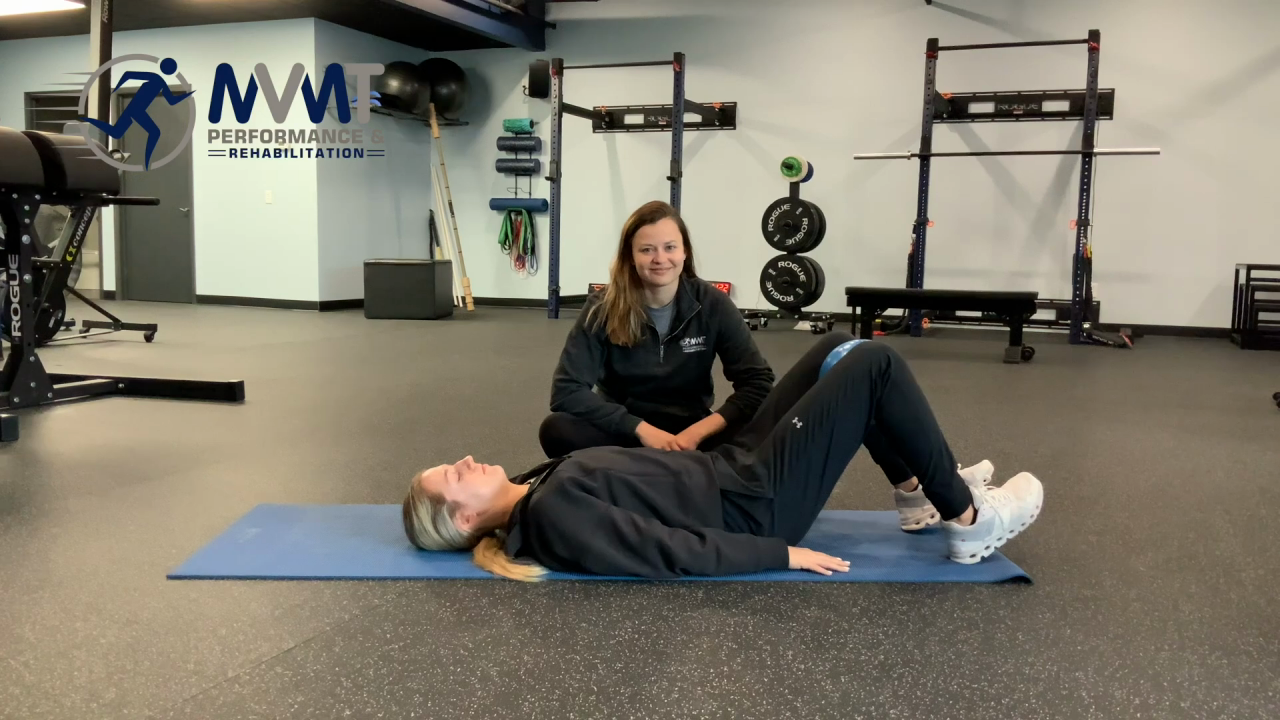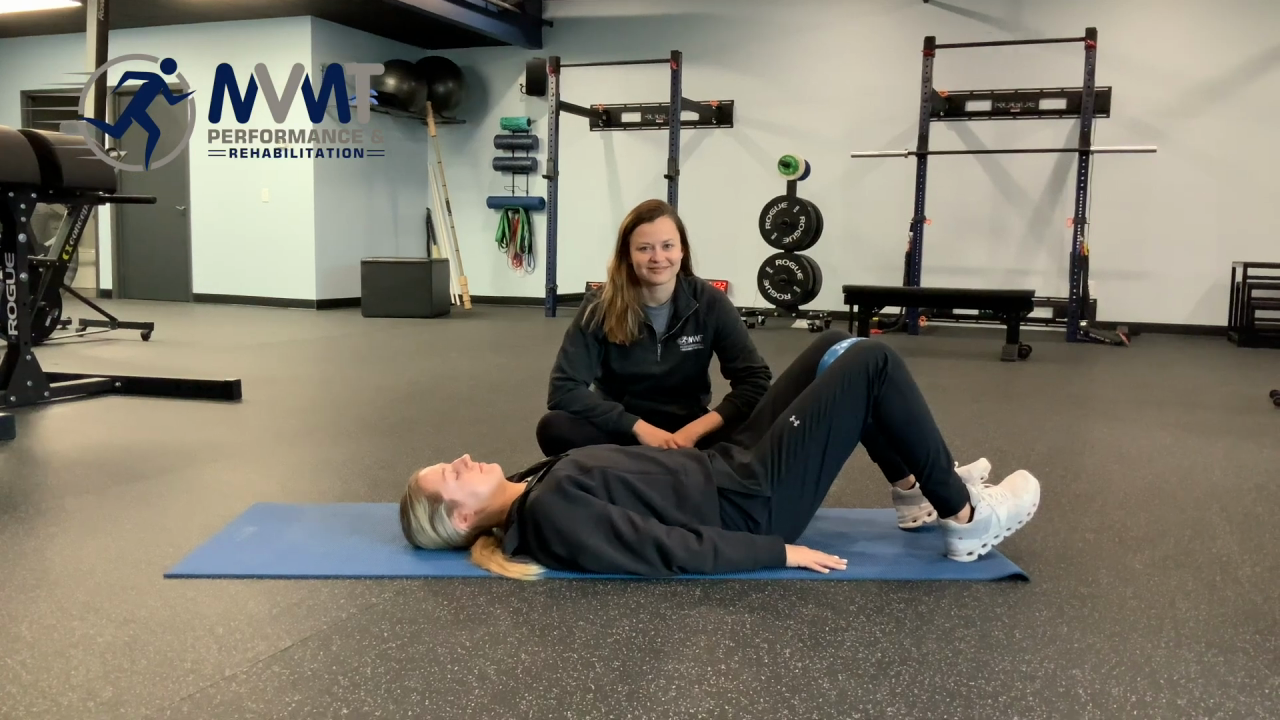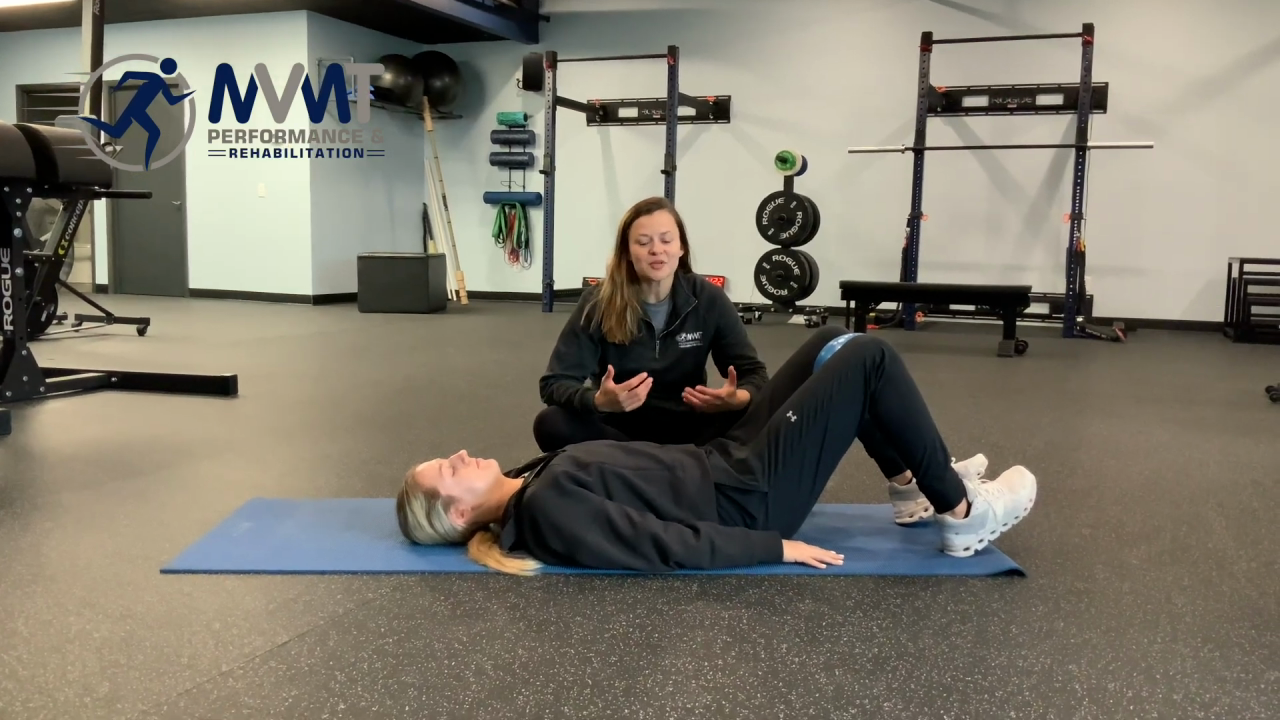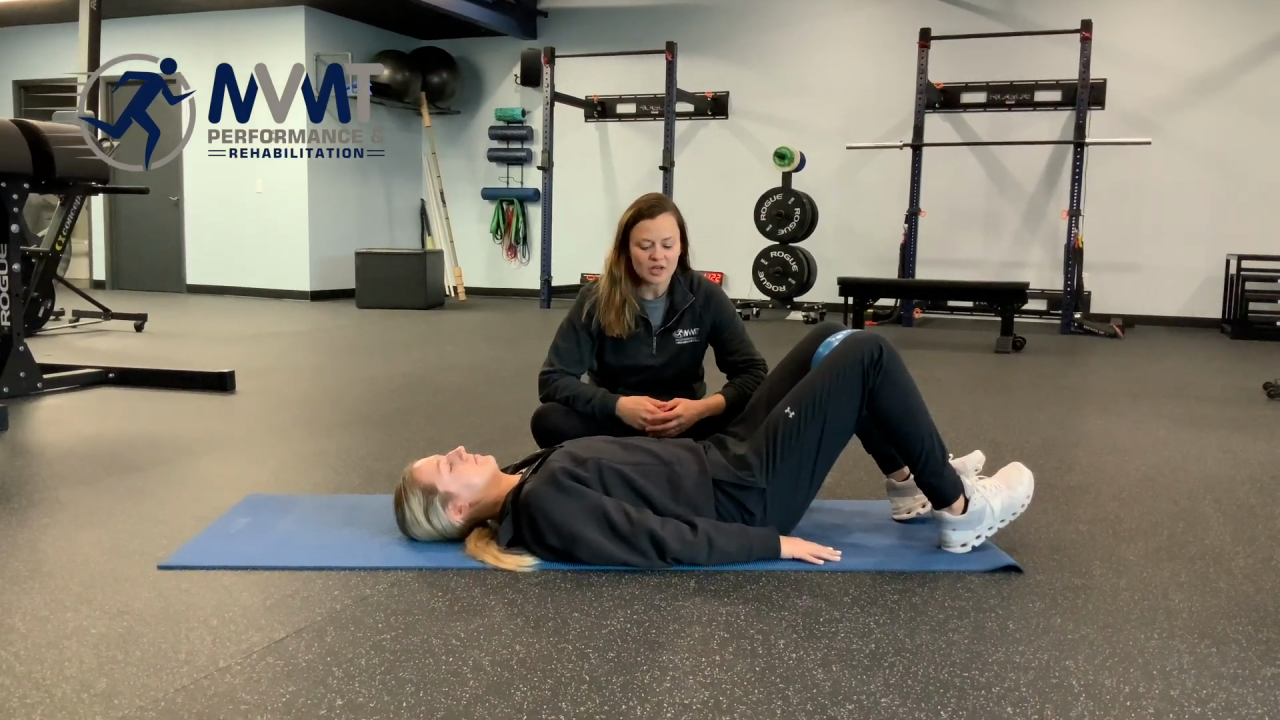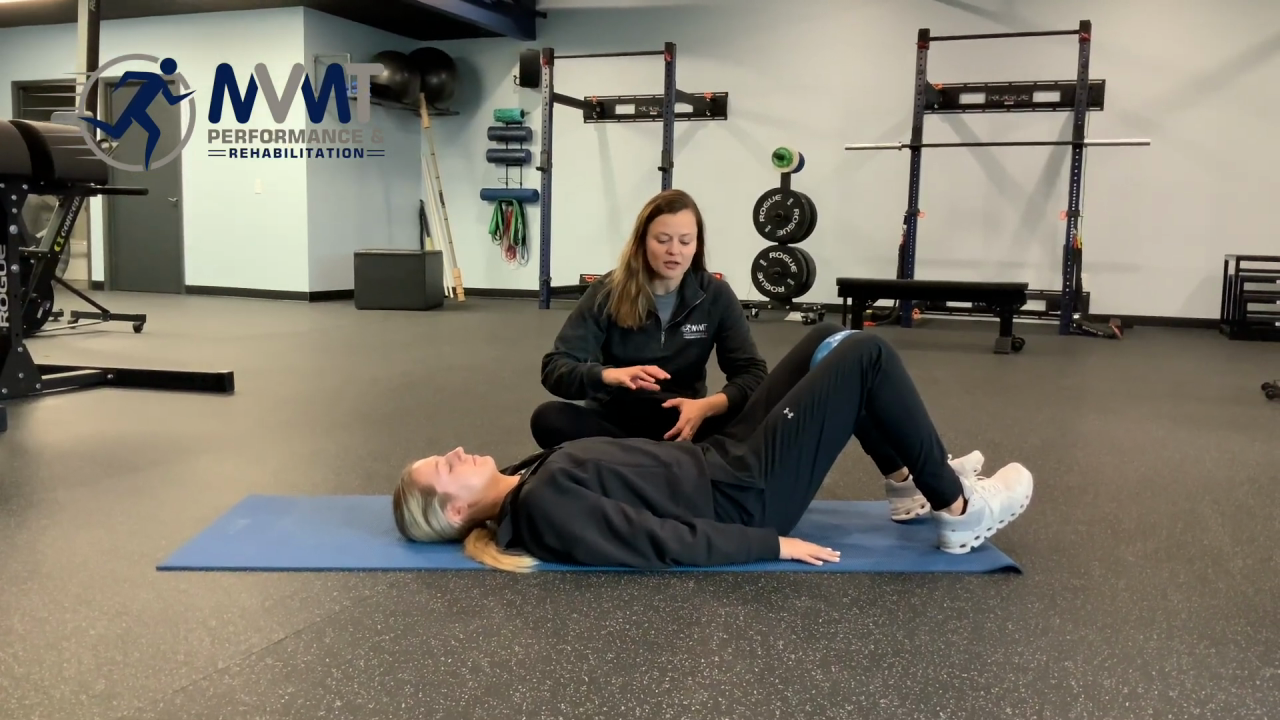
dt=1s
person 1, frame 1
left shoulder: (535, 485)
right shoulder: (551, 516)
right elbow: (675, 551)
right wrist: (783, 553)
left hip: (730, 470)
right hip: (756, 503)
left knee: (841, 349)
right knee: (877, 363)
left ankle: (926, 490)
right ankle: (967, 520)
person 1, frame 2
left shoulder: (534, 485)
right shoulder: (549, 516)
right elbow: (674, 550)
right wrist: (780, 553)
left hip: (728, 470)
right hip: (753, 504)
left knee: (838, 346)
right knee: (874, 363)
left ankle: (921, 489)
right ankle: (965, 518)
person 1, frame 3
left shoulder: (530, 479)
right shoulder: (547, 509)
right elbow: (670, 544)
right wrist: (777, 546)
left hip: (723, 463)
right hip: (750, 497)
left knee: (836, 342)
right knee: (870, 357)
left ankle: (916, 484)
right ankle: (962, 513)
person 1, frame 4
left shoulder: (530, 476)
right shoulder: (544, 506)
right elbow: (668, 541)
right wrist: (775, 543)
left hip: (722, 460)
right hip: (748, 495)
left knee: (834, 336)
right knee: (868, 354)
left ankle: (918, 481)
right ankle: (959, 510)
person 1, frame 5
left shoulder: (529, 477)
right shoulder: (543, 507)
right elbow: (667, 543)
right wrist: (774, 544)
left hip: (721, 462)
right hip: (747, 496)
left knee: (833, 338)
right knee: (867, 355)
left ankle: (917, 483)
right ankle: (959, 511)
person 2, frame 1
left shoulder: (713, 304)
right shoulder: (604, 308)
left elbow: (759, 382)
right elbow: (566, 390)
left wrist: (697, 433)
right wrist: (643, 429)
left hip: (689, 433)
right hip: (625, 432)
right knee: (557, 430)
person 2, frame 2
left shoulder: (710, 302)
right shoulder: (601, 306)
left elbow: (756, 381)
right elbow: (563, 389)
left wrist: (693, 431)
right wrist: (640, 428)
left hip: (686, 431)
right hip: (622, 432)
right knee: (553, 429)
person 2, frame 3
left shoulder: (708, 299)
right shoulder: (600, 301)
left elbow: (754, 373)
right elbow: (554, 383)
left wrist: (737, 398)
right wrist: (598, 401)
left hip: (685, 427)
right hip: (617, 428)
right knee: (550, 424)
person 2, frame 4
left shoulder: (706, 297)
right shoulder: (597, 298)
left elbow: (753, 373)
right elbow: (553, 380)
left wrist: (703, 407)
right wrist: (617, 403)
left hip: (682, 425)
right hip: (614, 424)
right knee: (547, 420)
person 2, frame 5
left shoulder: (715, 295)
right shoulder: (607, 293)
left elbow: (753, 372)
right elbow: (554, 369)
left wrist: (706, 406)
right wrist: (609, 374)
left hip: (681, 423)
right hip: (613, 420)
right knee: (547, 419)
